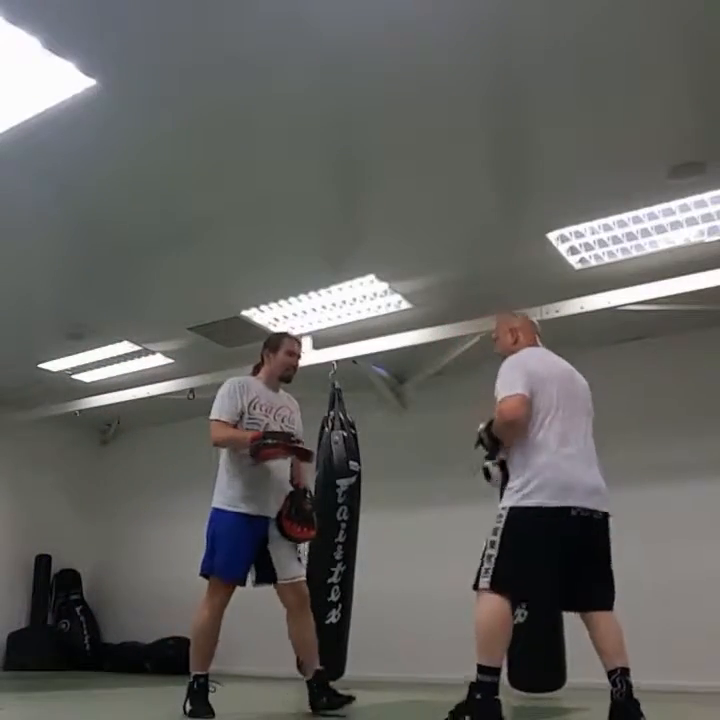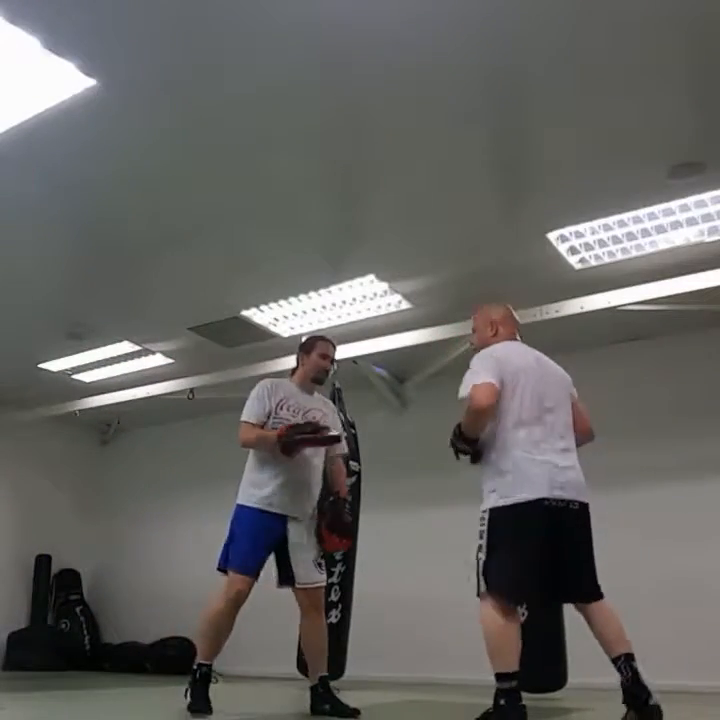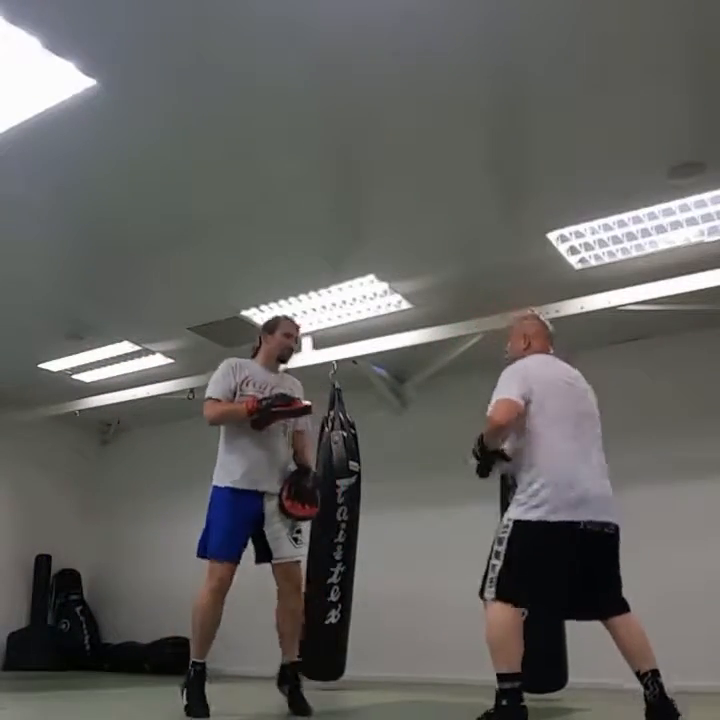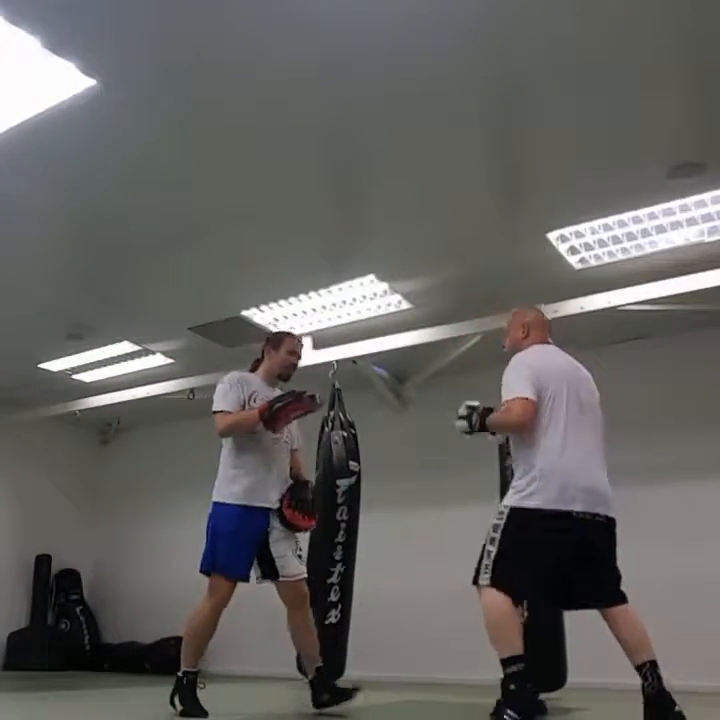
dt=0.5s
person 1, frame 1
left shoulder: (519, 363)
right shoulder: (573, 374)
left elbow: (511, 414)
left wrist: (491, 436)
left hip: (538, 497)
right hip: (589, 499)
left knee: (494, 591)
right knee: (596, 605)
person 1, frame 2
left shoulder: (490, 358)
right shoulder: (553, 368)
left elbow: (480, 404)
right elbow: (585, 430)
left wrist: (464, 438)
left hip: (517, 494)
right hip: (568, 494)
left knee: (496, 597)
right knee: (588, 596)
person 1, frame 3
left shoulder: (519, 372)
right shoulder: (578, 380)
left elbow: (501, 419)
left wrist: (485, 449)
right wrist: (513, 451)
left hip: (543, 507)
right hip: (598, 511)
left knee: (500, 597)
right knee: (613, 607)
person 1, frame 4
left shoulder: (526, 361)
right shoulder: (578, 370)
left elbow: (516, 416)
left wrist: (483, 417)
right wrist: (495, 417)
left hip: (540, 497)
right hip: (594, 501)
left knee: (496, 586)
right knee: (611, 598)
person 2, frame 1
left shoulder: (291, 404)
right shoulder: (238, 387)
right elbow: (218, 434)
right wrist: (259, 439)
left hip: (278, 513)
right hip: (235, 508)
left knee: (297, 597)
right knee: (218, 594)
left ankle: (318, 686)
right ankle: (197, 688)
person 2, frame 2
left shoulder: (328, 410)
right shoulder: (269, 389)
left elbow: (336, 463)
right elbow: (246, 436)
left wrist: (342, 504)
right wrist: (285, 434)
left hip: (303, 516)
right hip: (258, 507)
left knee: (314, 600)
right knee: (236, 590)
right ankle: (200, 677)
person 2, frame 3
left shoulder: (293, 386)
right shoulder: (232, 369)
left elbow: (300, 439)
right elbow: (212, 413)
left wrist: (307, 474)
right wrist: (256, 407)
left hip: (277, 494)
right hip: (234, 488)
left knee: (291, 580)
right knee: (218, 578)
left ankle: (290, 672)
right ankle: (196, 674)
person 2, frame 4
right shoulder: (236, 382)
right elbow: (224, 426)
left wrist: (303, 486)
right wrist: (266, 411)
left hip: (276, 509)
right hip: (236, 504)
left knee: (298, 595)
right knee: (219, 594)
left ankle: (319, 683)
right ankle: (185, 683)
